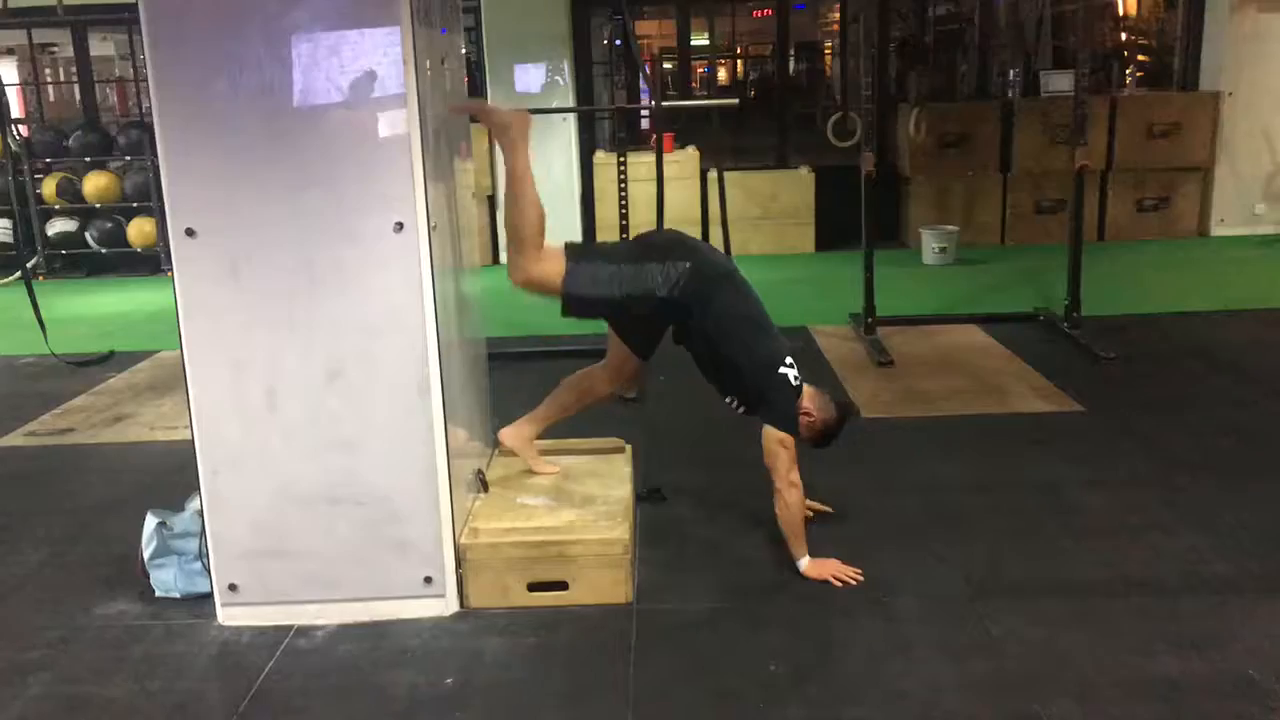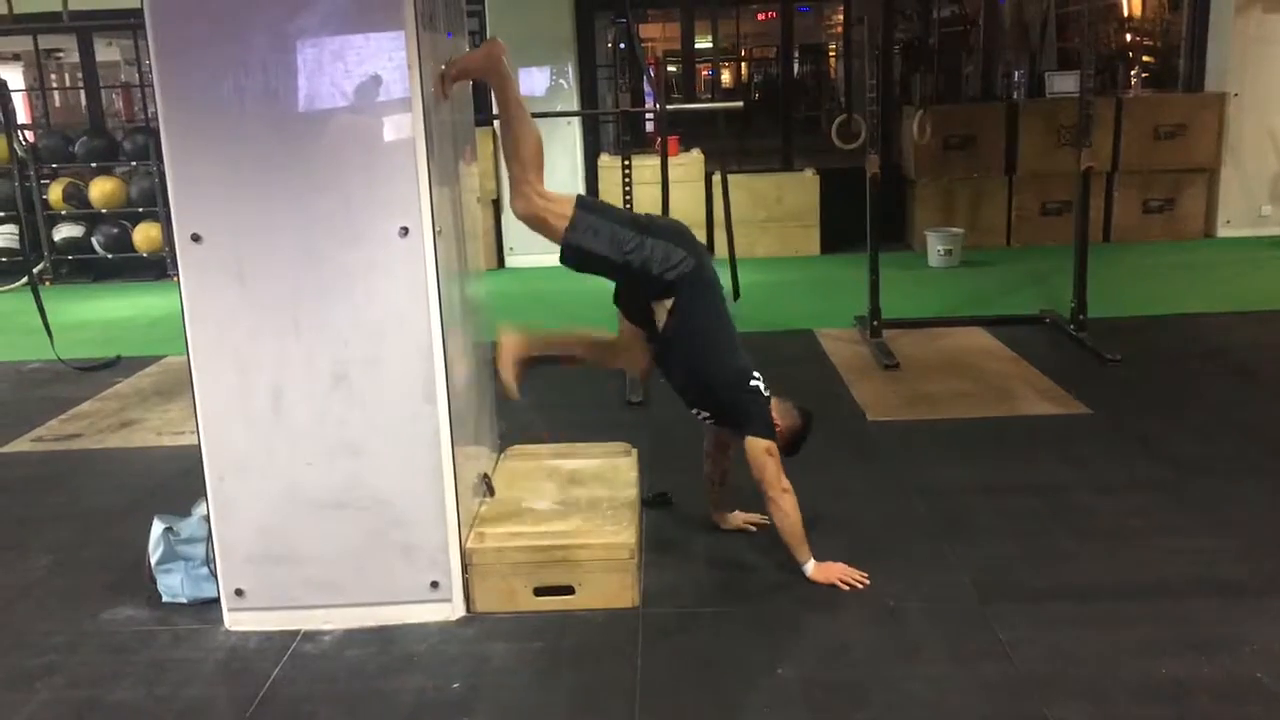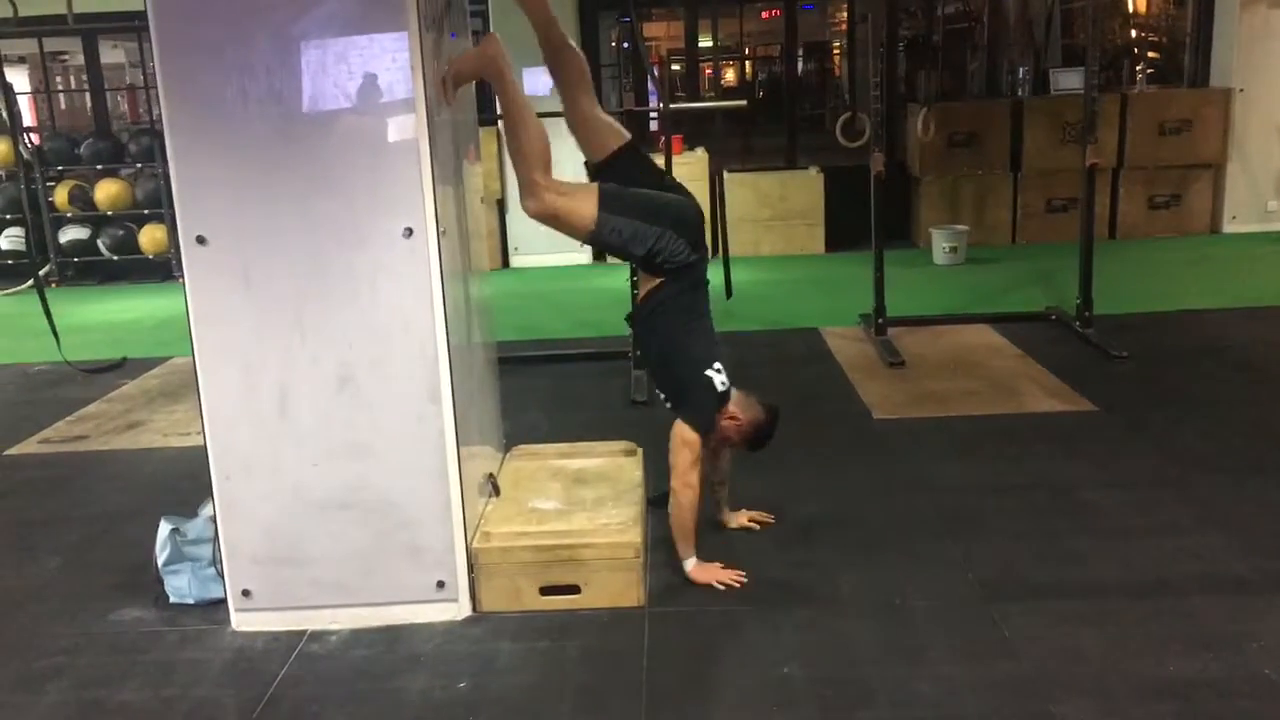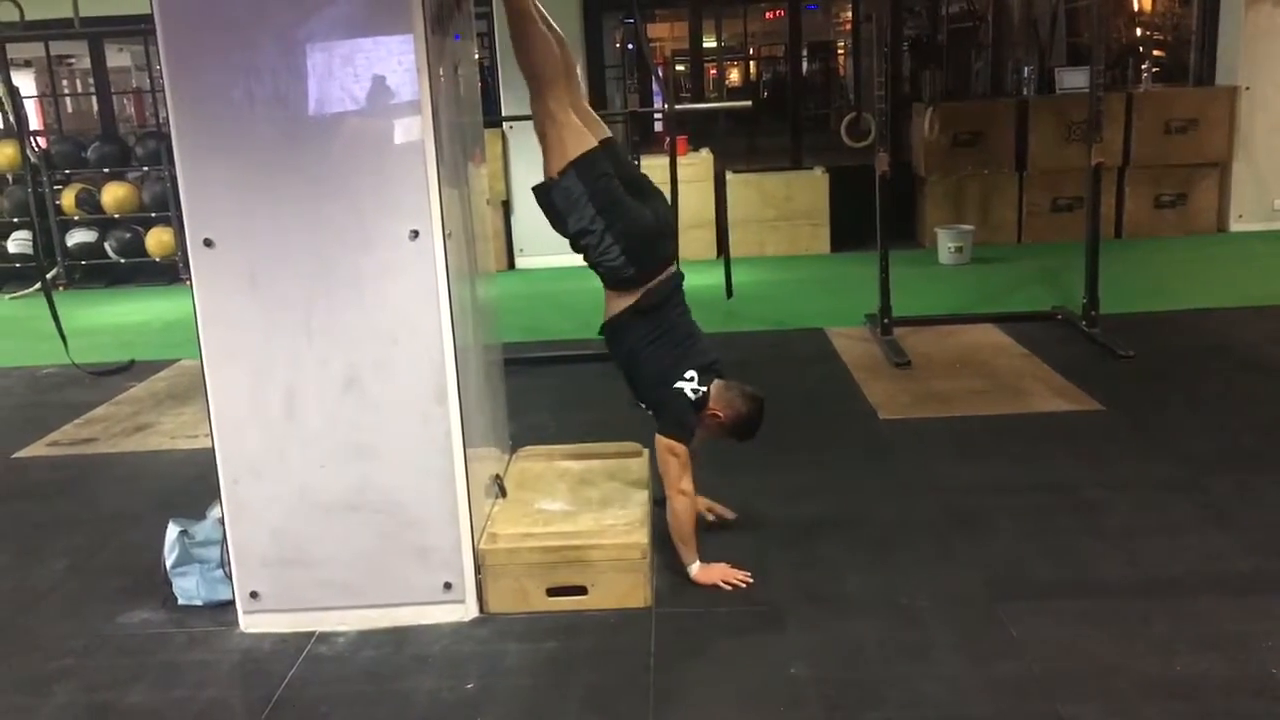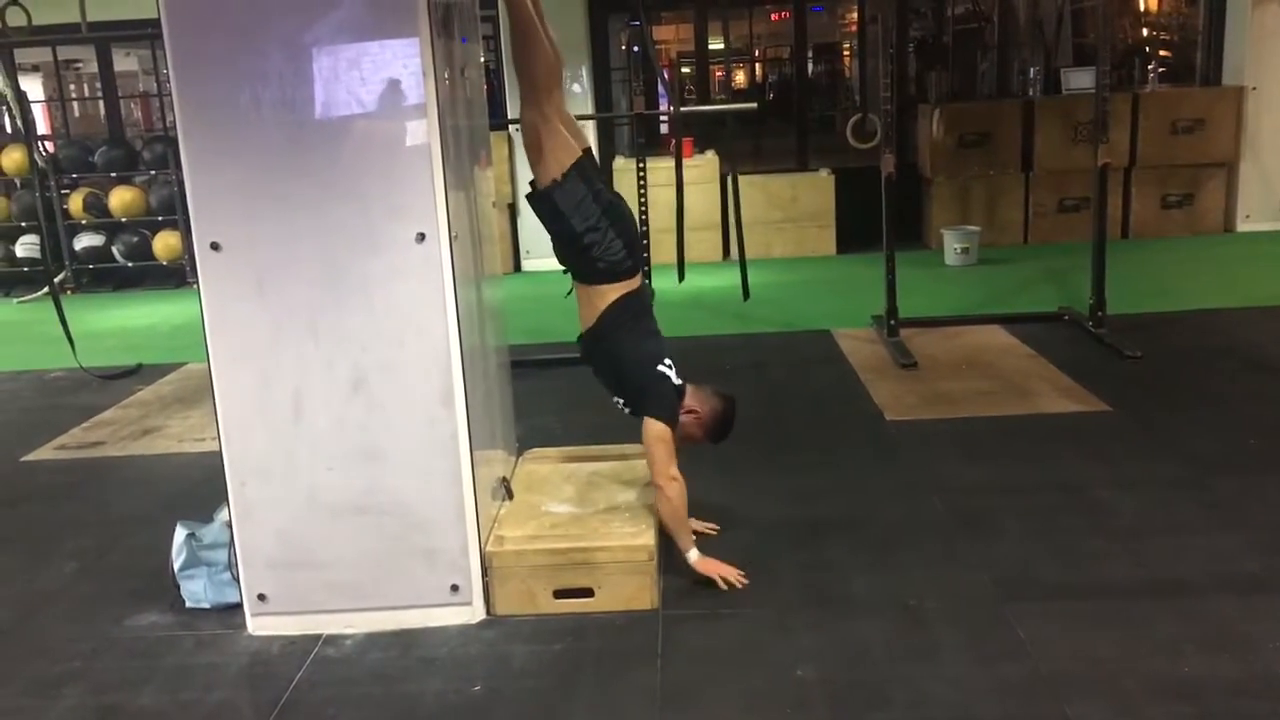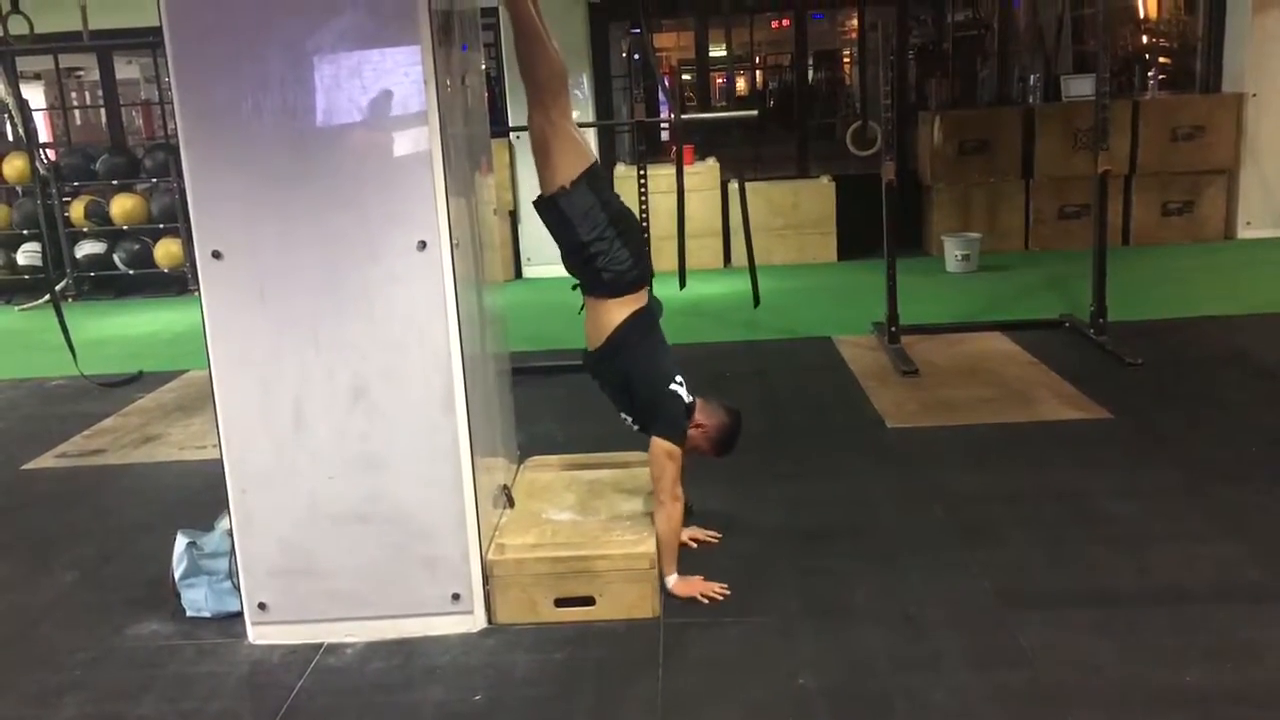
dt=0.5s
person 1, frame 1
left shoulder: (781, 380)
right shoulder: (780, 396)
right elbow: (786, 483)
left wrist: (788, 493)
right wrist: (804, 558)
left hip: (677, 275)
right hip: (675, 277)
left knee: (616, 375)
right knee: (531, 268)
left ankle: (524, 431)
right ankle: (513, 137)
person 1, frame 2
left shoulder: (734, 398)
right shoulder: (751, 407)
left elbow: (716, 451)
right elbow: (778, 491)
left wrist: (720, 512)
right wrist: (811, 564)
left hip: (666, 267)
right hip: (667, 266)
left knee: (636, 358)
right knee: (531, 201)
left ankle: (525, 344)
right ankle: (498, 70)
person 1, frame 3
left shoulder: (712, 391)
right shoulder: (705, 398)
left elbow: (712, 454)
right elbow: (683, 483)
left wrist: (726, 512)
right wrist: (691, 563)
left hip: (671, 221)
right hip: (670, 241)
left knee: (586, 108)
right knee: (542, 197)
right ankle: (497, 64)
person 1, frame 4
left shoulder: (701, 378)
right shoulder: (681, 396)
right elbow: (678, 490)
left wrist: (694, 501)
right wrist: (694, 565)
left hip: (644, 227)
right hip: (629, 246)
left knee: (565, 98)
right knee: (555, 104)
person 1, frame 5
left shoulder: (660, 383)
right shoulder: (660, 389)
left elbow: (664, 476)
right elbow: (667, 478)
left wrist: (678, 519)
right wrist: (692, 555)
left hip: (606, 247)
right hip: (603, 252)
left knee: (549, 109)
right knee: (543, 111)
person 1, frame 6
left shoulder: (673, 405)
right shoulder: (670, 411)
left elbow: (667, 496)
right elbow: (668, 497)
left wrist: (675, 530)
right wrist: (673, 577)
left hip: (615, 260)
right hip: (612, 264)
left knee: (553, 114)
right knee: (548, 117)
